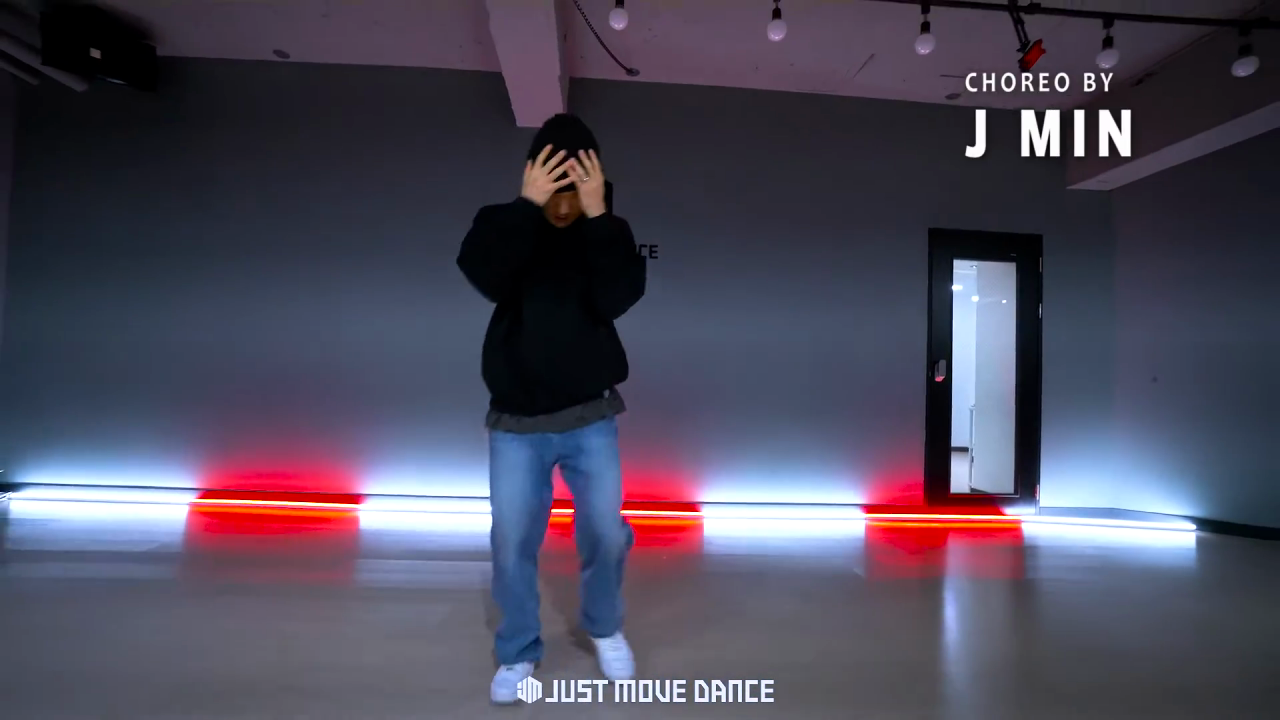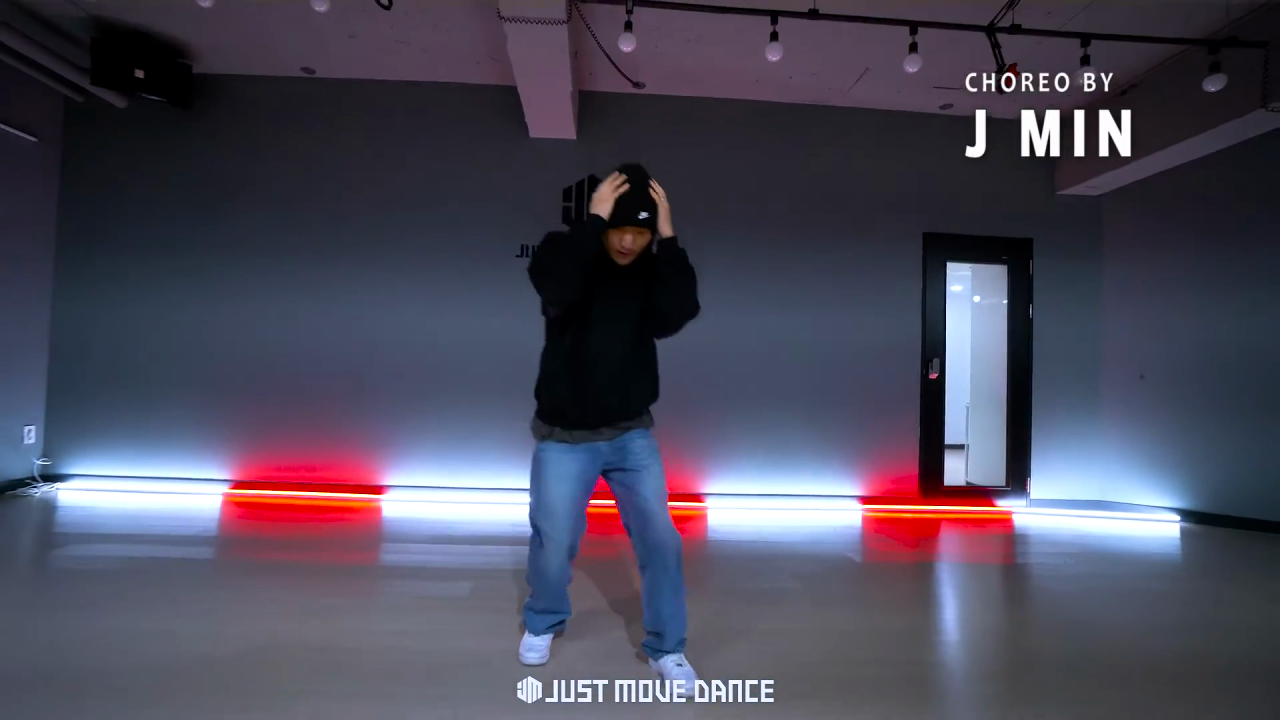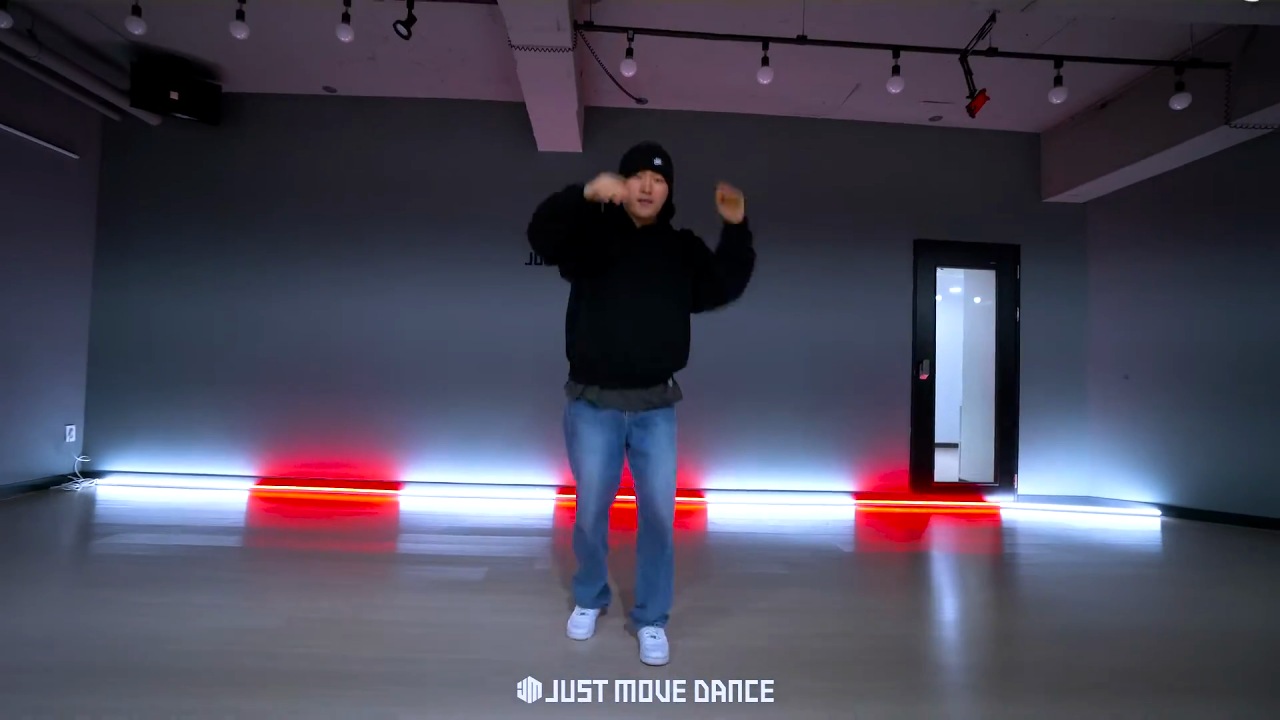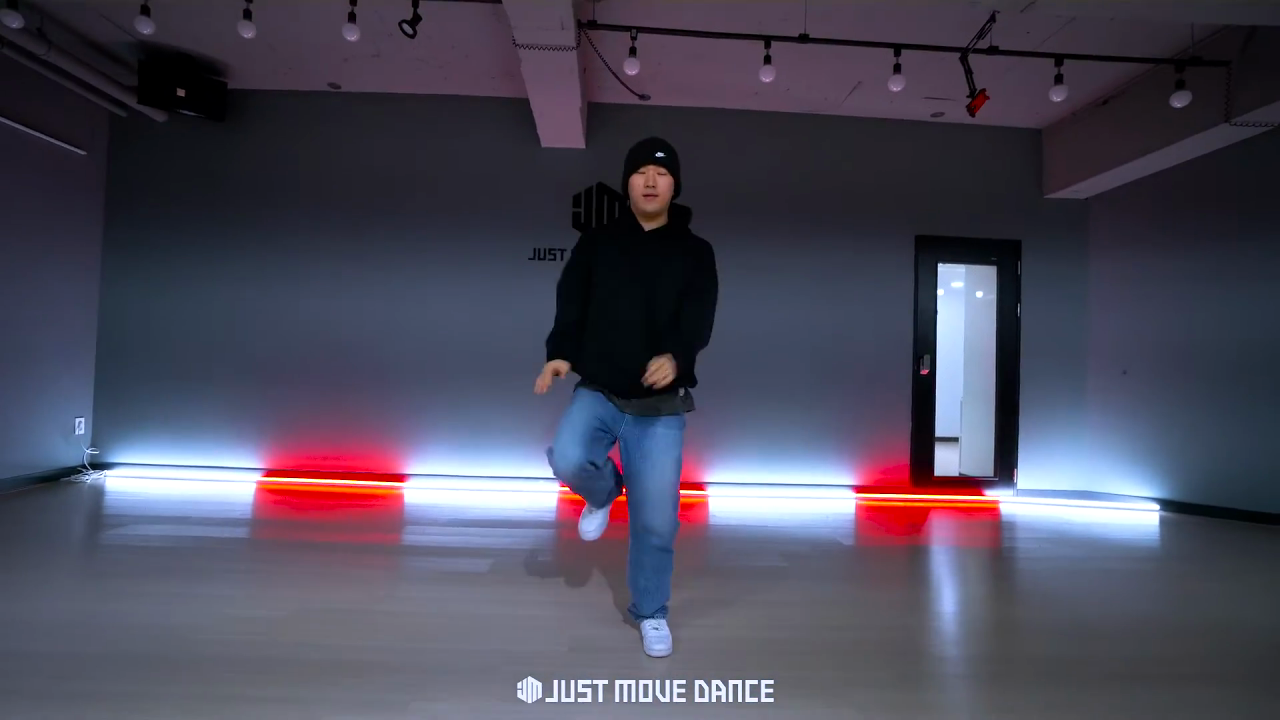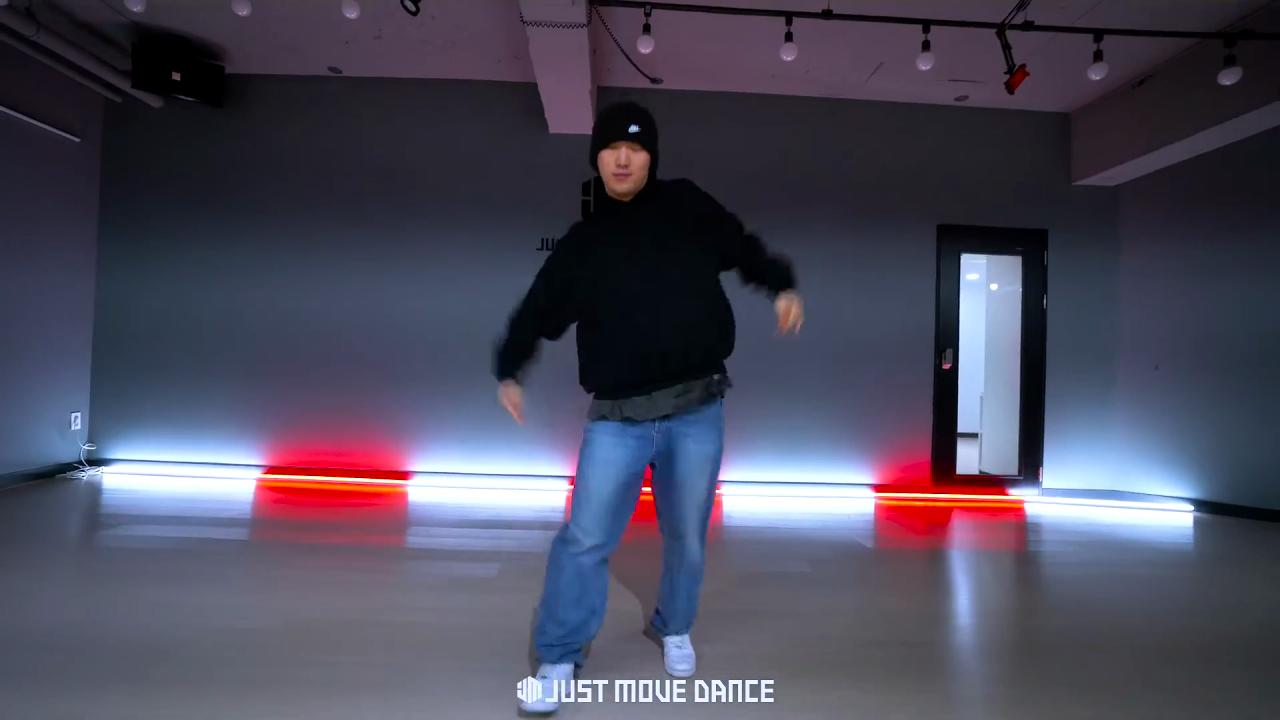
dt=0.4s
person 1, frame 1
left shoulder: (610, 234)
right shoulder: (500, 223)
left elbow: (614, 300)
right elbow: (488, 279)
left wrist: (596, 215)
right wrist: (527, 204)
left hip: (590, 417)
right hip: (516, 423)
left knee: (606, 537)
right knee: (512, 544)
left ankle: (605, 628)
right ankle: (518, 654)
person 1, frame 2
left shoulder: (652, 273)
right shoulder: (564, 252)
left elbow: (676, 314)
right elbow: (558, 292)
left wrist: (668, 239)
right wrist: (593, 219)
left hip: (630, 432)
right hip: (564, 435)
left knee: (661, 539)
right knee: (554, 546)
left ankle: (665, 647)
right ankle: (543, 622)
person 1, frame 3
left shoulder: (682, 249)
right shoulder: (591, 235)
left elbow: (727, 286)
right elbow: (543, 234)
left wrist: (736, 226)
right wrist: (587, 194)
left hip: (654, 406)
right hip: (592, 402)
left knee: (657, 516)
right knee: (590, 513)
left ankle: (651, 620)
right ankle: (589, 599)
person 1, frame 4
left shoulder: (695, 253)
right shoulder: (595, 245)
left elbow: (697, 324)
right elbow: (571, 306)
left wrist: (674, 357)
right wrist: (560, 356)
left hip: (660, 409)
right hip: (597, 392)
left knee: (655, 520)
right knee: (568, 461)
left ankle: (650, 612)
right ankle: (605, 490)
person 1, frame 5
left shoulder: (689, 208)
right shoulder: (582, 244)
left elbow: (742, 248)
right elbow: (538, 311)
left wrist: (782, 287)
right wrist: (509, 370)
left hip: (695, 409)
right hip: (618, 417)
left knee: (688, 540)
right knee: (586, 537)
left ankle: (674, 629)
right ankle: (557, 658)
